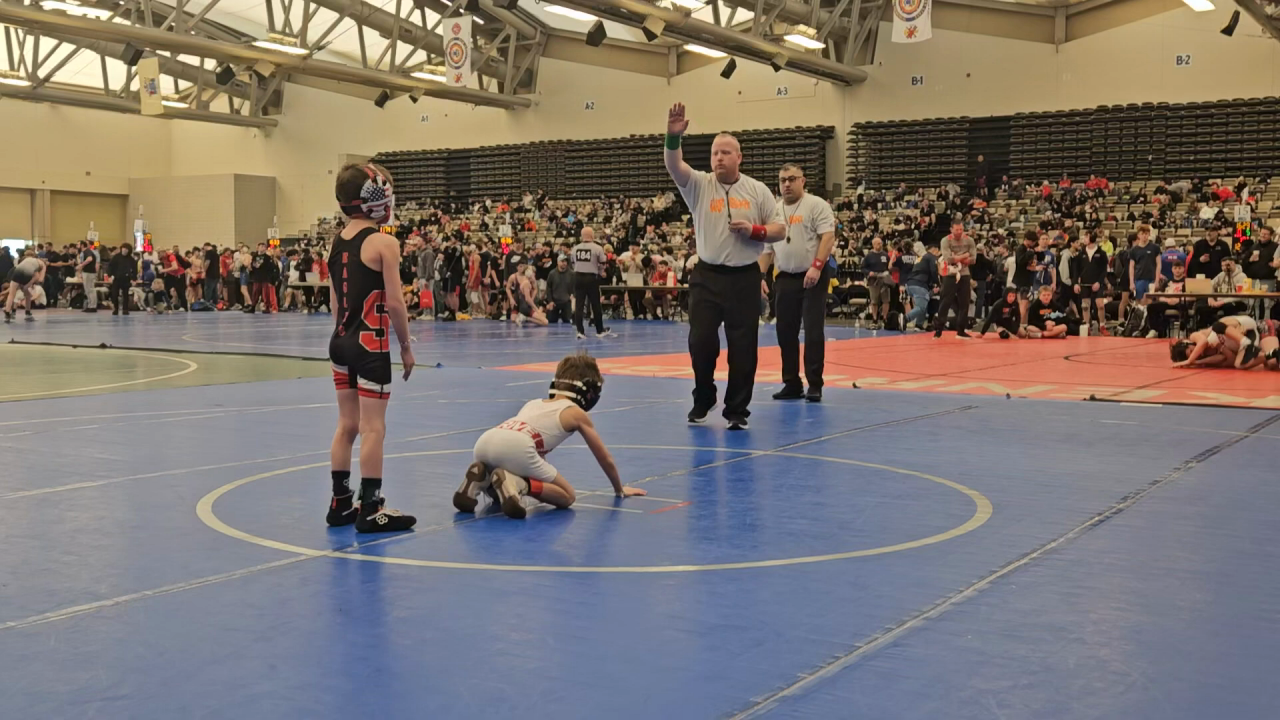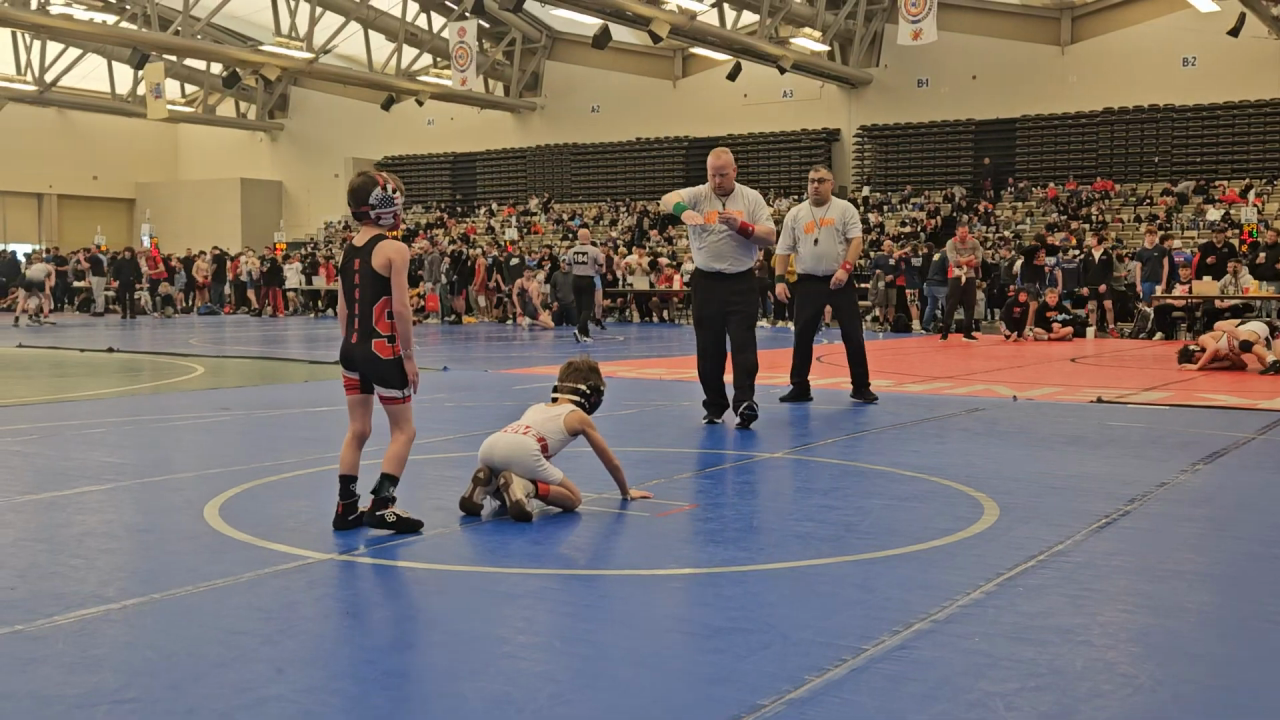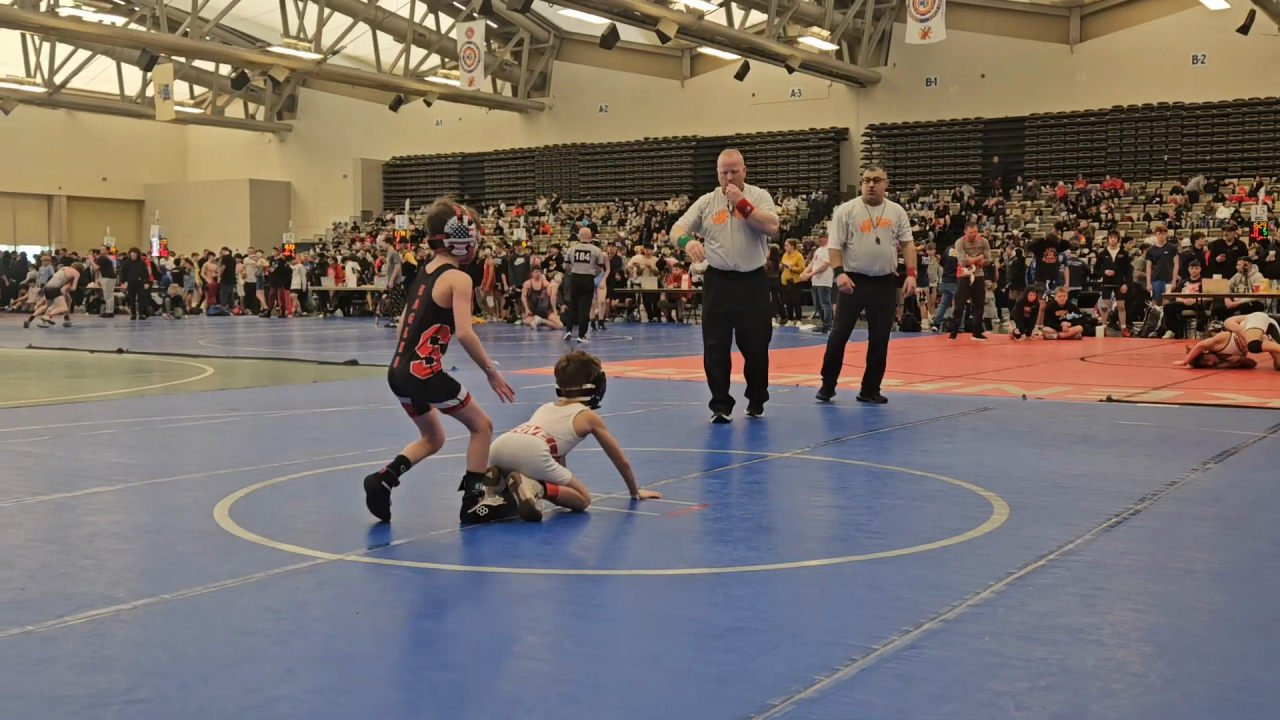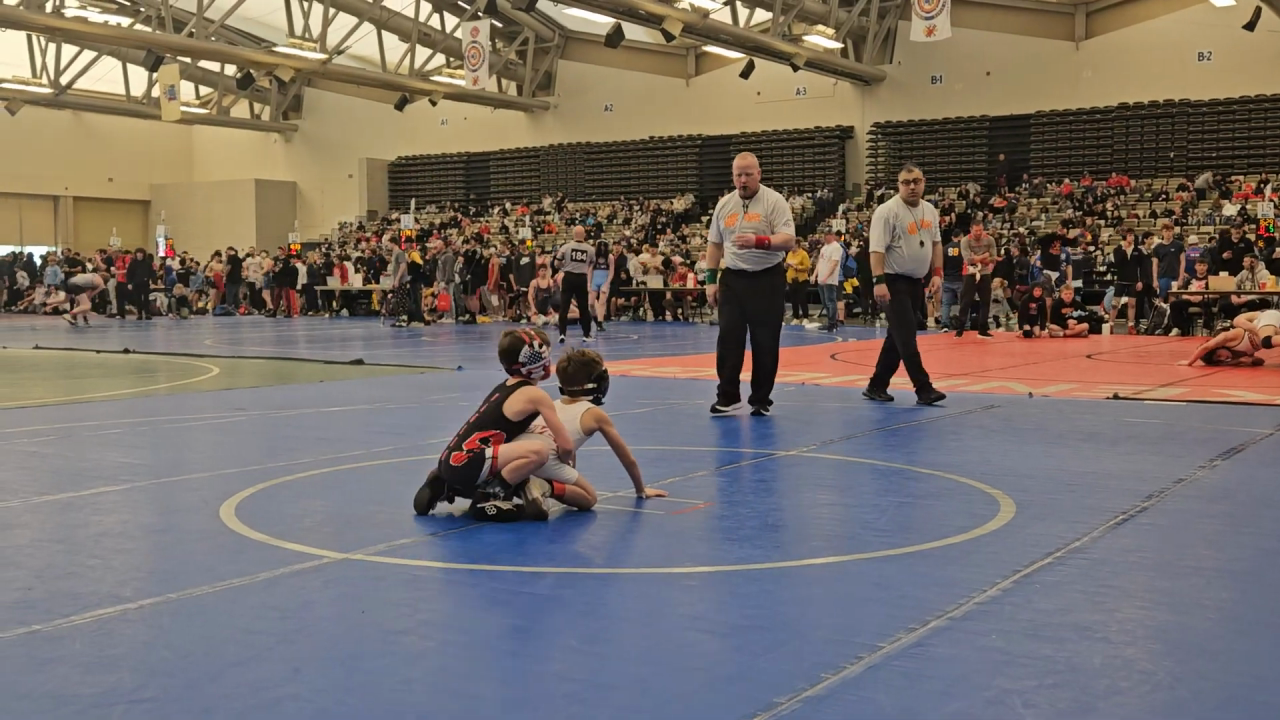
dt=0.4s
person 1, frame 1
left shoulder: (337, 243)
right shoulder: (383, 243)
left elbow: (336, 301)
right elbow: (394, 302)
right wrist: (406, 346)
left hip: (340, 342)
right hip: (369, 343)
left knee: (347, 425)
right knee: (372, 428)
left ankle: (341, 504)
right ankle: (371, 509)
person 1, frame 2
left shoulder: (348, 249)
right shoulder: (395, 249)
left elbow: (343, 308)
right elbow: (401, 308)
right wrist: (409, 356)
left hip: (351, 349)
right hip: (382, 350)
left knee: (358, 431)
right knee: (402, 431)
left ankle: (346, 507)
right ankle: (382, 503)
person 1, frame 3
left shoulder: (425, 274)
right shoulder: (458, 279)
right elbow: (464, 333)
right wrist: (493, 375)
left hip: (401, 372)
right hip: (422, 371)
left knee: (434, 439)
right knee: (482, 425)
left ankle: (383, 481)
right ankle: (472, 500)
person 1, frame 4
left shoulder: (506, 387)
right shoulder: (535, 395)
right elbow: (565, 446)
right wrist: (563, 459)
left hip: (451, 462)
right hip: (463, 463)
right knee: (539, 451)
left ankle: (446, 485)
right ankle: (491, 498)
person 2, frame 1
left shoulder: (757, 190)
right shoulder: (698, 186)
left elbow: (780, 230)
right elbow: (674, 167)
left wrist: (753, 230)
right wrist: (673, 136)
left hip: (743, 279)
right hip: (706, 277)
left knee: (742, 347)
right knee: (701, 342)
left ankle: (737, 411)
right ankle: (703, 401)
person 2, frame 2
left shoulder: (751, 198)
right shoulder: (697, 196)
left elbow: (770, 237)
right elbow: (667, 201)
left wrist: (740, 225)
right wrist: (683, 210)
left hip: (741, 283)
right hip: (706, 283)
left knee: (743, 345)
right knee: (708, 348)
left ankle: (744, 404)
right ankle: (715, 406)
person 2, frame 3
left shoulder: (759, 196)
right shoulder: (706, 202)
left elbow: (771, 228)
right elbow: (678, 229)
left wrist: (741, 203)
right wrist: (689, 243)
left hip: (753, 281)
right hip: (718, 281)
left knee: (755, 345)
right knee: (716, 346)
left ankle: (756, 398)
right ankle: (720, 405)
person 2, frame 4
left shoulder: (774, 201)
right shoulder: (724, 204)
left elbow: (788, 240)
right elbow: (715, 243)
left wrist: (757, 241)
right wrist: (711, 279)
left hip: (766, 280)
right hip: (733, 280)
left knee: (765, 344)
right knee: (728, 338)
left ankle: (760, 399)
right ankle: (727, 396)
person 3, frame 1
left shoulder: (817, 205)
left elbow: (828, 236)
right elbow: (766, 248)
left wrist: (816, 267)
left hip: (814, 277)
right hip: (786, 278)
left knee: (814, 330)
right knee: (785, 332)
left ankle: (815, 383)
right ankle: (792, 384)
person 3, frame 2
left shoulder: (845, 209)
right shoulder: (796, 214)
left elbow: (855, 241)
right elbow: (784, 250)
left wrist: (845, 269)
right wrist: (780, 280)
left hip: (841, 281)
right hip: (808, 282)
left knee: (852, 334)
right knee: (802, 336)
left ankle: (861, 387)
right ankle: (800, 387)
person 3, frame 3
left shoulder: (897, 211)
right shoulder: (846, 210)
left elbow: (907, 244)
right elbow: (834, 245)
left wrist: (911, 273)
right wrist: (839, 273)
left hip: (885, 281)
right hip: (853, 281)
left knee: (880, 338)
right knee: (840, 333)
left ankle: (871, 389)
right ankle: (828, 383)
person 3, frame 4
left shoulder: (929, 209)
right shoulder: (887, 211)
left elbow: (934, 243)
right elbow: (877, 250)
left wrist: (936, 274)
right wrist: (879, 282)
left hip: (915, 282)
right hip: (893, 281)
left knee: (898, 336)
right knee: (905, 335)
left ankle: (877, 385)
right ankle: (923, 388)
person 4, frame 1
left shoulder: (533, 404)
right shoulder: (576, 413)
right elbow: (605, 459)
right wrist: (620, 490)
left hip: (484, 442)
right hip: (516, 448)
left knee: (499, 492)
right knee: (567, 496)
left ankle: (482, 479)
right ankle: (518, 484)
person 4, frame 2
left shoulder: (536, 408)
right shoulder: (579, 417)
right elbow: (611, 461)
right wrist: (626, 492)
left hip: (488, 446)
right hip: (522, 452)
left knee: (505, 495)
right knee: (573, 499)
left ankle: (487, 482)
right ankle: (525, 488)
person 4, frame 3
left shoulder: (545, 408)
right shoulder: (589, 416)
right elbow: (621, 460)
right wrist: (635, 491)
left hip: (499, 446)
right hip: (531, 454)
right knee: (582, 500)
left ankle: (497, 481)
right ankle: (535, 488)
person 4, frame 4
left shoulder: (552, 406)
right shoulder: (595, 414)
right elbow: (628, 459)
right wrist: (641, 490)
right knee: (588, 498)
right ankle: (544, 487)
